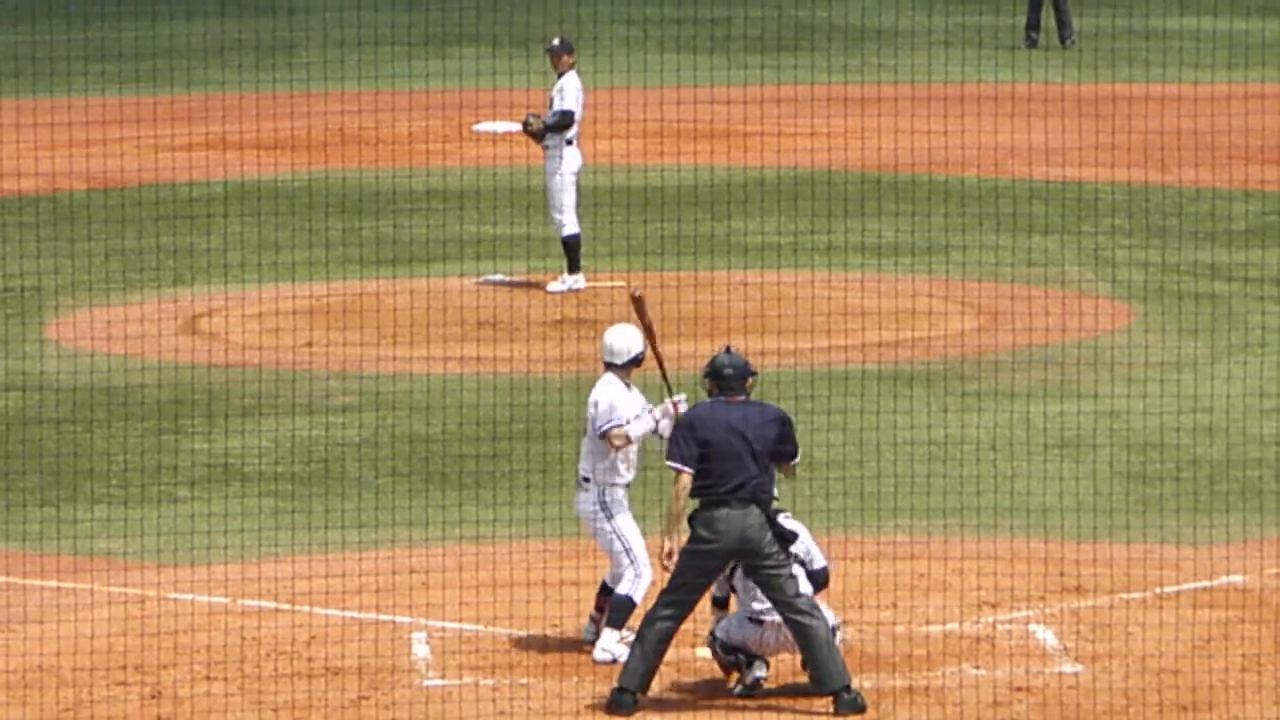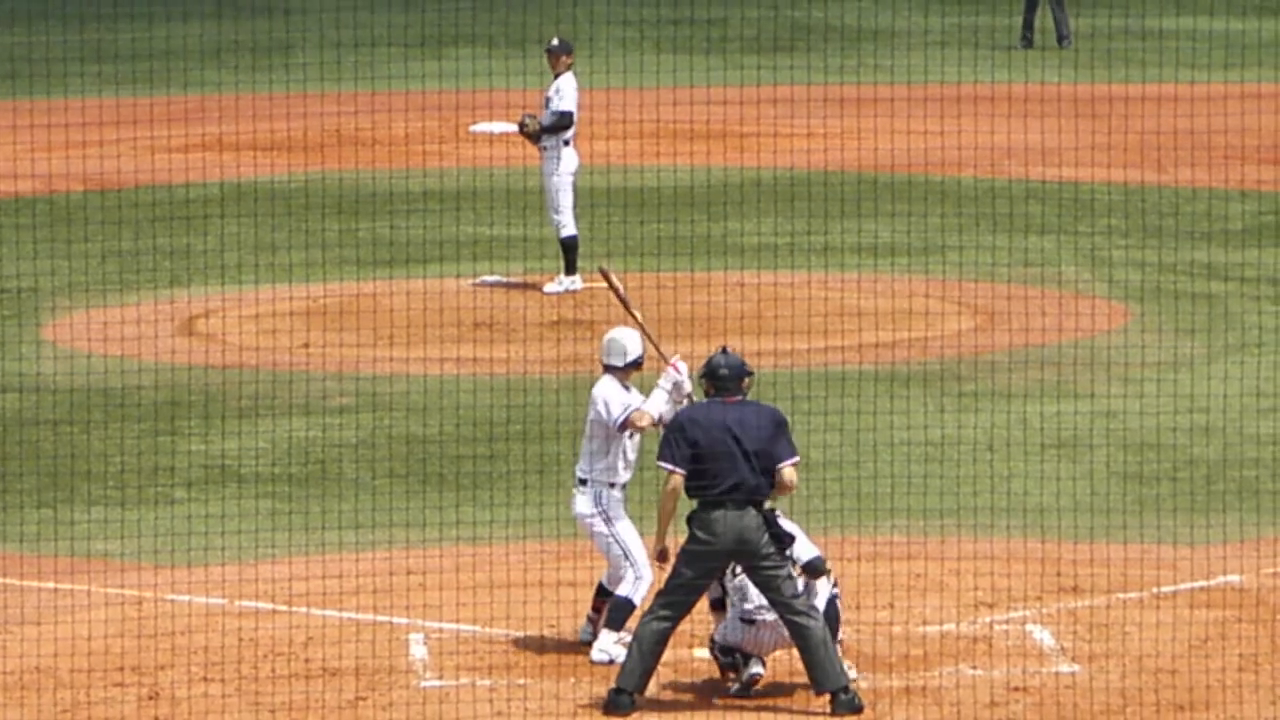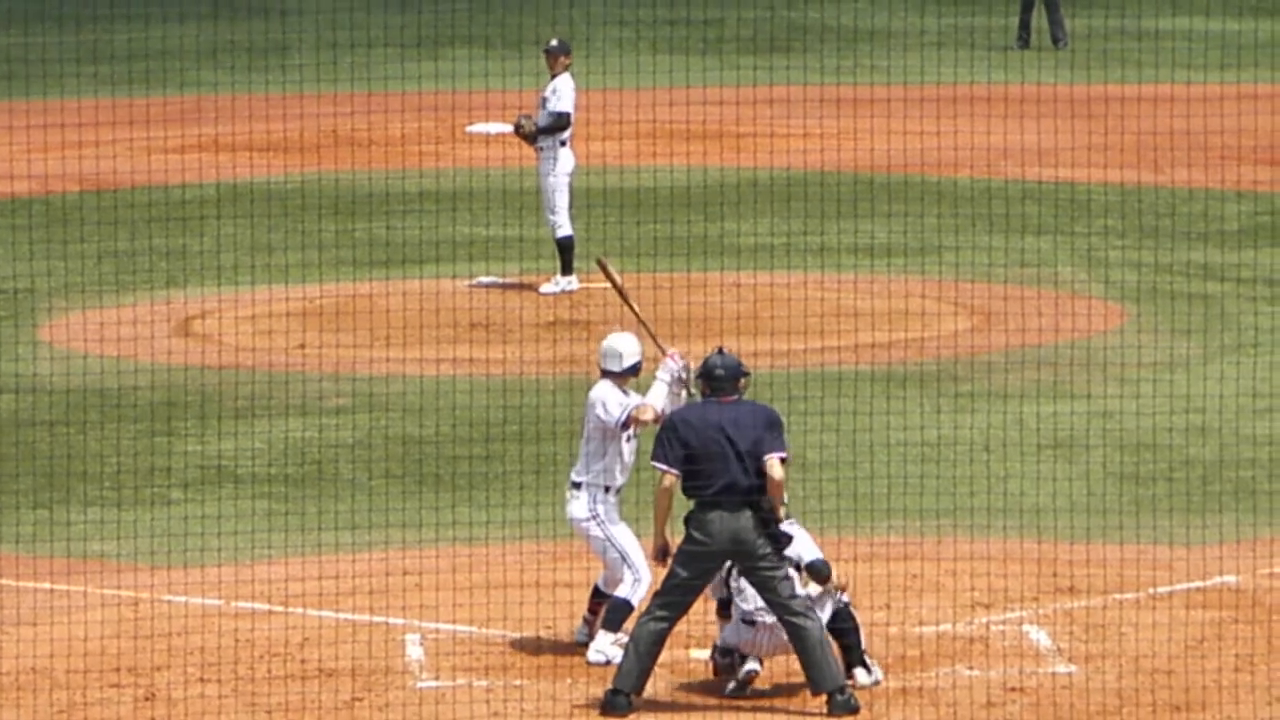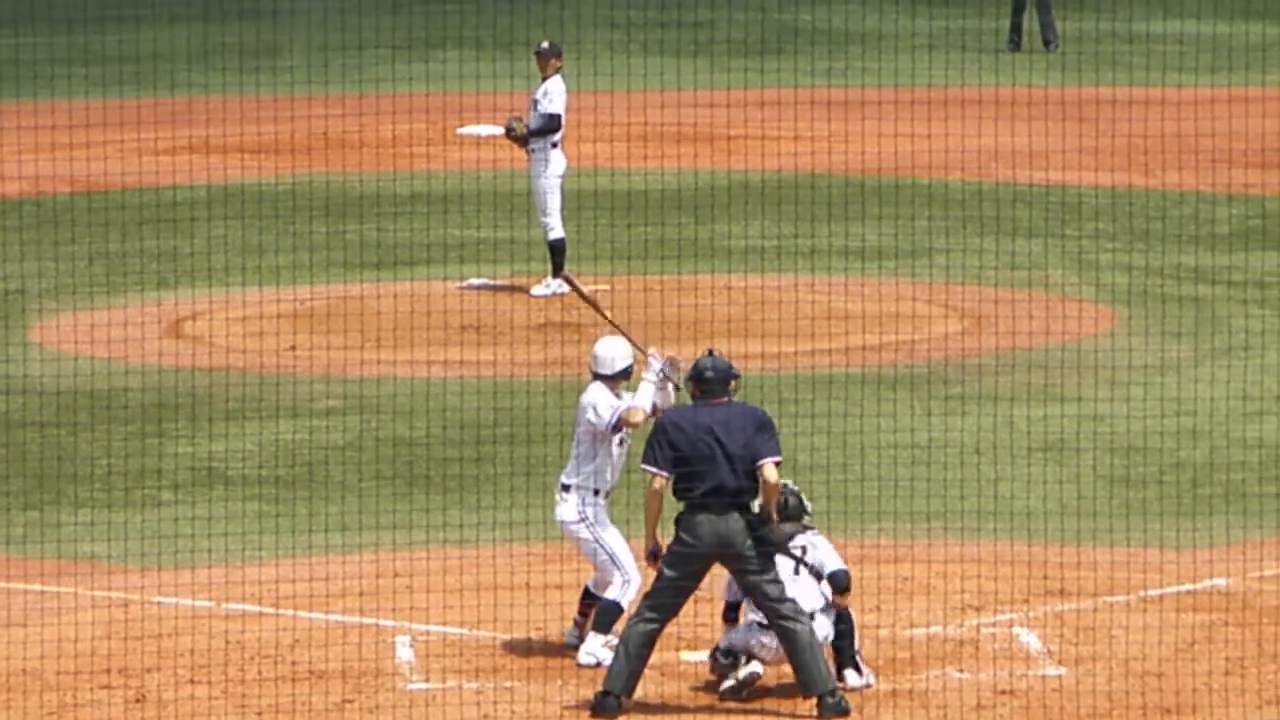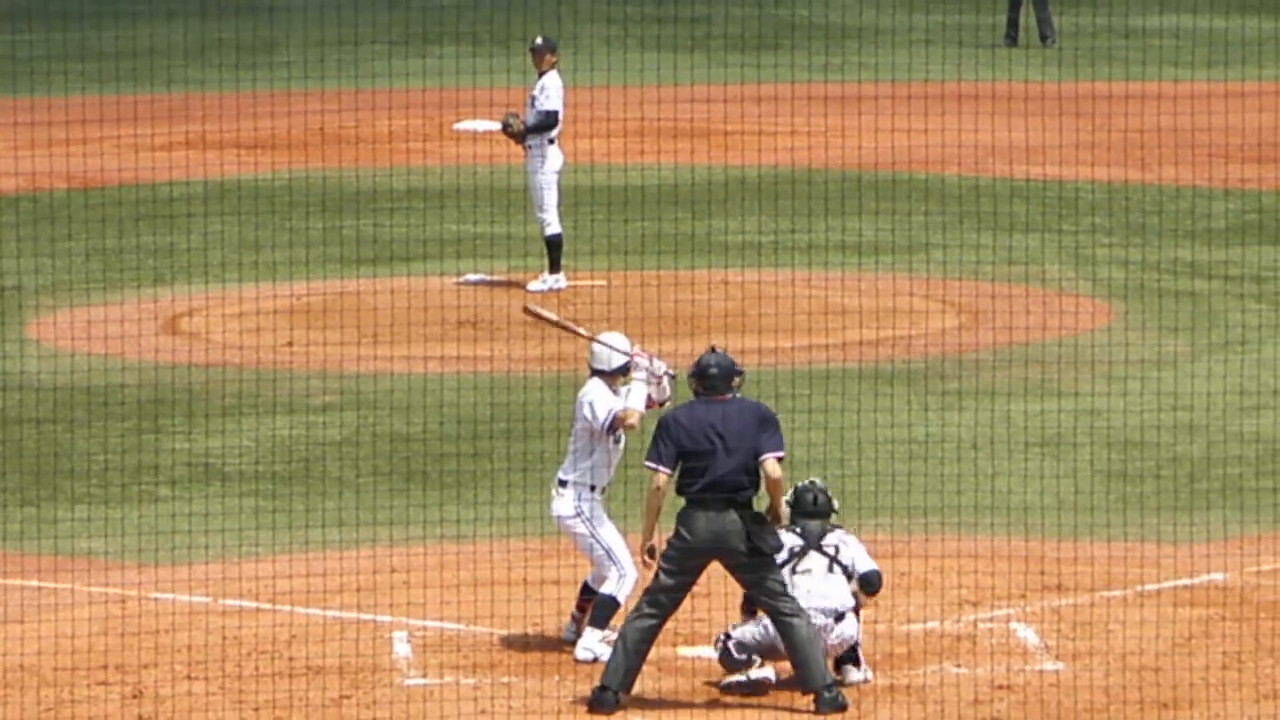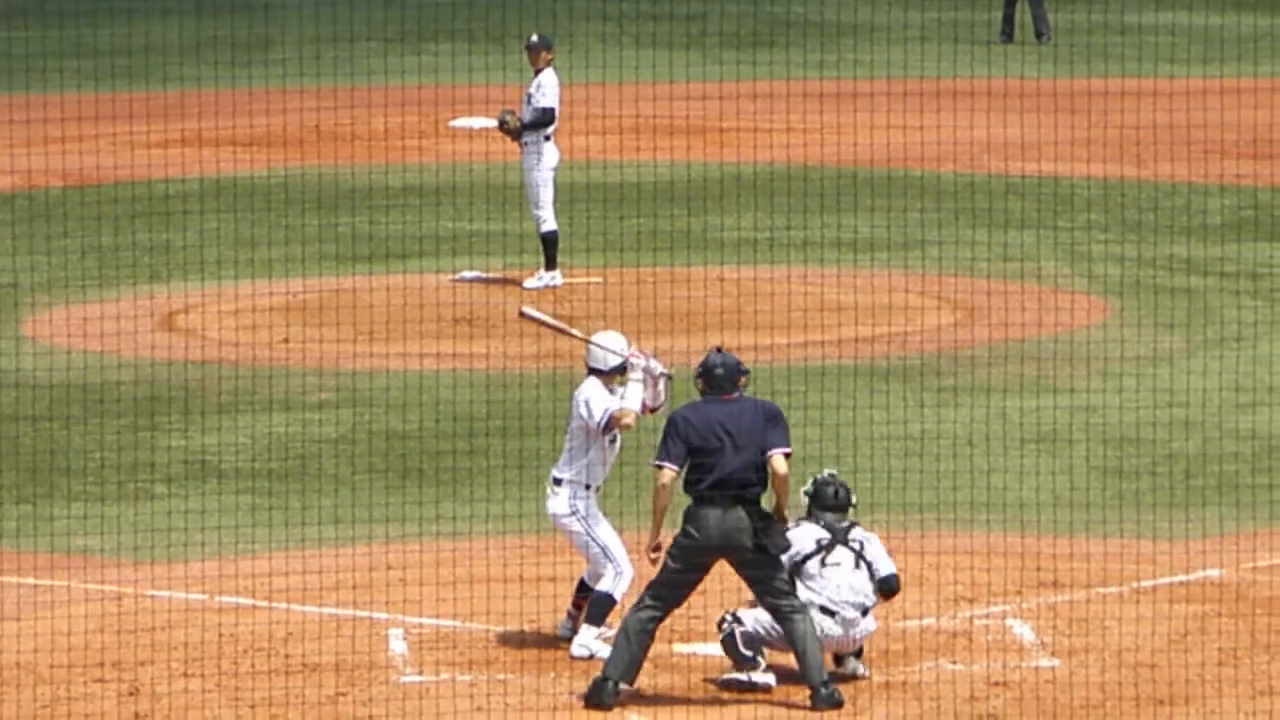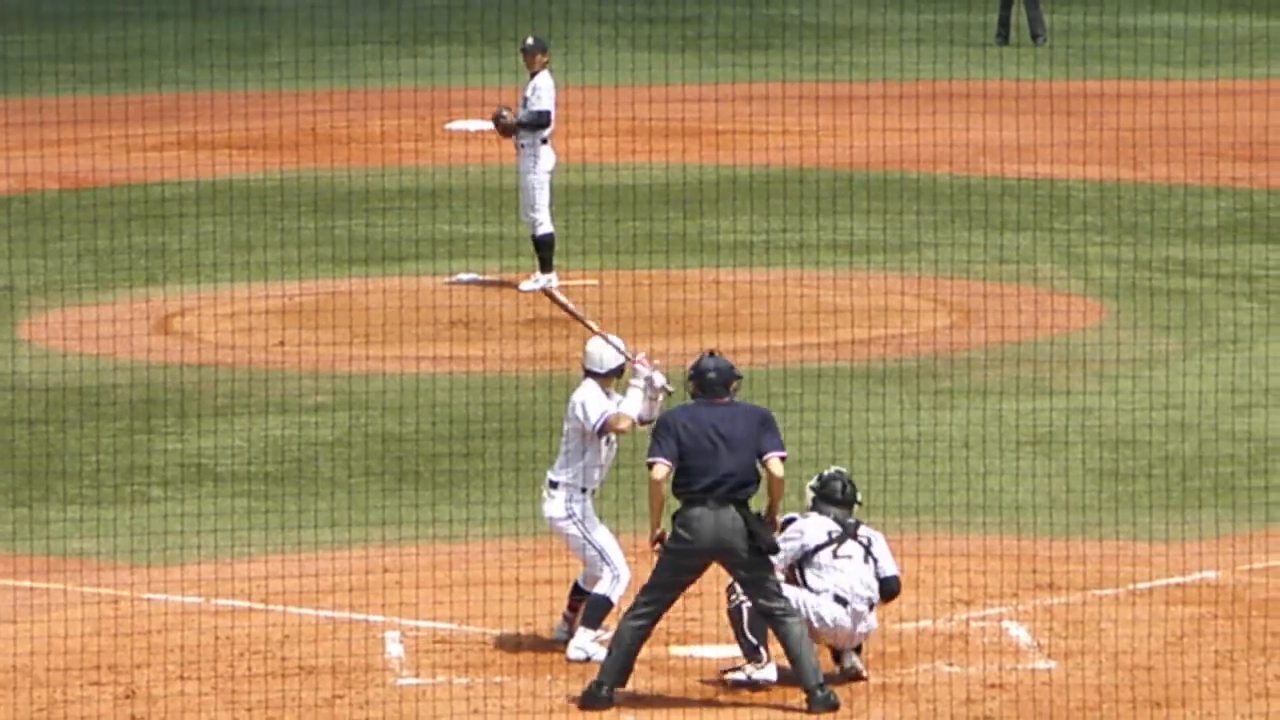
dt=0.2s
person 1, frame 1
left shoulder: (695, 418)
right shoulder: (775, 418)
left elbow: (683, 483)
right elbow: (790, 470)
left wrist: (669, 538)
left hip: (711, 524)
right hip: (758, 523)
left knee: (666, 611)
right knee: (800, 610)
person 1, frame 2
left shoulder: (687, 419)
right shoulder: (770, 418)
left elbow: (674, 484)
right elbow: (789, 482)
left wrist: (661, 537)
left hip: (709, 526)
right hip: (756, 524)
left knee: (663, 611)
right knee: (799, 610)
person 1, frame 3
left shoulder: (681, 420)
right shoulder: (764, 416)
left elbow: (667, 483)
right elbow: (775, 475)
left wrist: (659, 536)
right wrist: (774, 514)
left hip: (705, 526)
right hip: (752, 524)
left knee: (661, 612)
right knee: (796, 610)
person 1, frame 4
left shoulder: (671, 422)
right shoulder: (755, 418)
left elbow: (657, 485)
right elbow: (770, 478)
left wrist: (651, 538)
right wrist: (769, 515)
left hip: (693, 527)
right hip: (741, 526)
left knee: (650, 614)
right knee: (785, 613)
person 1, frame 5
left shoulder: (675, 419)
right shoulder: (758, 414)
left elbow: (659, 482)
right elbow: (773, 473)
left wrist: (648, 536)
right wrist: (776, 509)
left hip: (693, 525)
right hip: (740, 524)
left knee: (650, 610)
right knee: (785, 609)
left ankle: (609, 692)
right ankle: (824, 691)
person 1, frame 6
left shoulder: (683, 418)
right shoulder: (766, 412)
left elbow: (665, 479)
right elbow: (780, 469)
left wrist: (655, 532)
right wrist: (780, 508)
left hip: (700, 522)
right hip: (747, 521)
left knee: (653, 605)
right knee: (788, 607)
left ankle: (609, 684)
right ankle: (821, 688)
person 1, frame 7
left shoulder: (673, 419)
right shoulder: (757, 417)
left elbow: (659, 476)
right elbow: (777, 472)
left wrist: (656, 526)
right wrist: (772, 512)
left hip: (691, 523)
right hip: (738, 523)
left knee: (646, 609)
right knee: (779, 610)
left ankle: (604, 688)
right ankle: (817, 691)
person 2, frame 1
left shoulder: (628, 391)
right shoulder: (608, 392)
left elbow: (658, 426)
right elbow: (618, 440)
left wrist: (672, 412)
right wrist: (657, 416)
left hip: (610, 494)
right hip: (602, 496)
left knee: (624, 565)
right knee: (638, 571)
left ankle: (596, 627)
right ankle: (607, 645)
person 2, frame 2
left shoulder: (625, 391)
right shoulder: (607, 392)
left elbow: (665, 418)
right elbow: (641, 422)
left wrist: (679, 390)
right wrist: (665, 384)
left hip: (605, 496)
right hip: (599, 498)
left knee: (622, 565)
right knee: (639, 573)
left ankle: (594, 628)
right ankle: (605, 645)
person 2, frame 3
left shoulder: (621, 395)
right shoulder: (604, 396)
left elbow: (666, 415)
right elbow: (645, 416)
left wrist: (677, 383)
right wrist: (663, 375)
left hip: (597, 500)
right hip: (592, 503)
left knee: (618, 566)
right knee: (637, 575)
left ankle: (589, 629)
right ankle: (602, 647)
person 2, frame 4
left shoulder: (613, 396)
right shoulder: (596, 398)
left elbow: (661, 407)
right elbow: (635, 418)
left wrist: (662, 380)
right wrist: (649, 377)
left hip: (586, 503)
right hip: (581, 505)
left knee: (609, 569)
right knee: (627, 577)
left ankle: (580, 631)
right ankle: (592, 648)
person 2, frame 5
left shoulder: (612, 391)
right shoulder: (595, 395)
left elbow: (658, 399)
right elbow: (630, 420)
left wrist: (656, 375)
right wrist: (639, 377)
left hip: (583, 498)
right hip: (578, 500)
left knee: (607, 564)
right knee: (622, 572)
left ankle: (577, 626)
right ankle: (589, 644)
person 2, frame 6
left shoulder: (609, 391)
right shoulder: (591, 394)
left elbow: (651, 404)
right elbow: (626, 420)
left wrist: (653, 378)
right wrist: (636, 377)
left hip: (577, 496)
right hip: (573, 498)
left knee: (603, 561)
right knee: (618, 569)
left ankle: (573, 624)
right ankle: (585, 641)
person 2, frame 7
left shoulder: (605, 397)
right shoulder: (588, 397)
left elbow: (644, 417)
right elbow: (622, 425)
left wrist: (653, 390)
right wrist: (637, 384)
left hip: (573, 499)
right hip: (568, 501)
left knee: (599, 564)
right knee: (615, 572)
left ankle: (569, 626)
right ankle: (581, 644)
person 3, frame 1
left shoulder: (568, 83)
right shoulder: (566, 82)
left elbow: (567, 119)
left wrist: (542, 128)
right wrist: (542, 130)
left hip: (562, 155)
right hip: (561, 153)
left knee: (563, 216)
right knee: (567, 215)
left ankle: (573, 275)
right ankle: (574, 274)
person 3, frame 2
left shoulder: (565, 83)
right shoulder: (559, 84)
left elbow: (566, 120)
left wrist: (539, 129)
right wrist: (538, 130)
left hip: (559, 156)
right hip: (554, 155)
left knee: (562, 217)
right knee: (562, 217)
left ankle: (571, 276)
right ankle: (570, 275)
person 3, frame 3
left shoulder: (563, 84)
right shoulder: (554, 84)
left elbow: (563, 121)
left wrist: (535, 130)
right wrist: (534, 131)
left hip: (555, 156)
right hip: (549, 155)
left knee: (558, 217)
right knee: (557, 217)
left ankle: (567, 277)
right ankle: (566, 275)
person 3, frame 4
left shoulder: (554, 86)
right shoulder: (546, 87)
left elbow: (554, 123)
left wrist: (527, 133)
right wrist: (525, 134)
left hip: (547, 158)
right hip: (541, 157)
left knee: (550, 219)
right knee: (549, 219)
left ankle: (558, 279)
right ankle: (557, 278)
person 3, frame 5
left shoulder: (550, 82)
right shoulder: (543, 82)
left elbow: (551, 120)
left wrist: (524, 130)
right wrist: (522, 129)
left hip: (543, 154)
right hip: (538, 153)
left knee: (547, 215)
right knee: (546, 215)
left ankle: (555, 275)
right ankle: (554, 273)
person 3, frame 6
left shoulder: (546, 80)
right shoulder: (539, 80)
left elbow: (548, 117)
left wrist: (521, 127)
right wrist: (519, 127)
left hip: (539, 151)
right hip: (533, 150)
left knee: (543, 211)
right knee: (541, 212)
left ankle: (551, 272)
right ankle: (550, 270)
person 3, frame 7
left shoulder: (542, 82)
right shoulder: (535, 82)
left elbow: (544, 120)
left wrist: (517, 124)
right wrist: (516, 126)
left hip: (536, 154)
right hip: (529, 153)
left knee: (539, 215)
right knee: (532, 215)
left ankle: (547, 275)
right ankle: (545, 272)
person 4, frame 1
right shoulder: (791, 526)
left elbow: (719, 600)
right elbow: (821, 578)
left wrist: (717, 636)
left hip: (757, 633)
left knee: (719, 637)
right knee: (828, 623)
left ankle: (751, 666)
person 4, frame 2
right shoulder: (780, 526)
left elbow: (716, 602)
right elbow: (817, 568)
left wrist: (720, 633)
left hip: (749, 635)
left knee: (719, 641)
right knee: (825, 584)
left ankle: (746, 664)
person 4, frame 3
right shoulder: (788, 530)
left elbow: (723, 605)
right elbow: (821, 572)
right wrist: (831, 586)
left hip: (753, 637)
left knee: (722, 651)
right knee: (833, 594)
left ankle: (743, 664)
right ankle: (859, 669)
person 4, frame 4
right shoulder: (812, 540)
left elbow: (730, 610)
right elbow: (841, 582)
left wrist: (725, 647)
right wrist: (840, 600)
left hip: (766, 643)
right hip: (812, 635)
left knee: (721, 657)
right knee: (837, 607)
left ankle: (744, 666)
right ankle: (852, 671)
person 4, frame 5
right shoulder: (844, 540)
left elbow: (750, 601)
right elbow: (872, 582)
left wrist: (741, 635)
right wrist: (859, 598)
right hip: (840, 636)
left knee: (727, 644)
left ankle: (754, 668)
right ankle: (851, 667)
person 4, frame 6
left shoulder: (798, 533)
right shoulder: (866, 537)
right elbow: (890, 586)
left hip: (816, 627)
right hip: (858, 634)
left knee: (731, 624)
left ankle: (755, 670)
right ankle: (851, 660)
person 4, frame 7
left shoulder: (807, 524)
right shoulder: (871, 535)
right elbow: (891, 588)
left hip: (825, 618)
right hip: (859, 630)
left knee: (741, 592)
left ankle: (758, 665)
right ankle: (848, 656)
